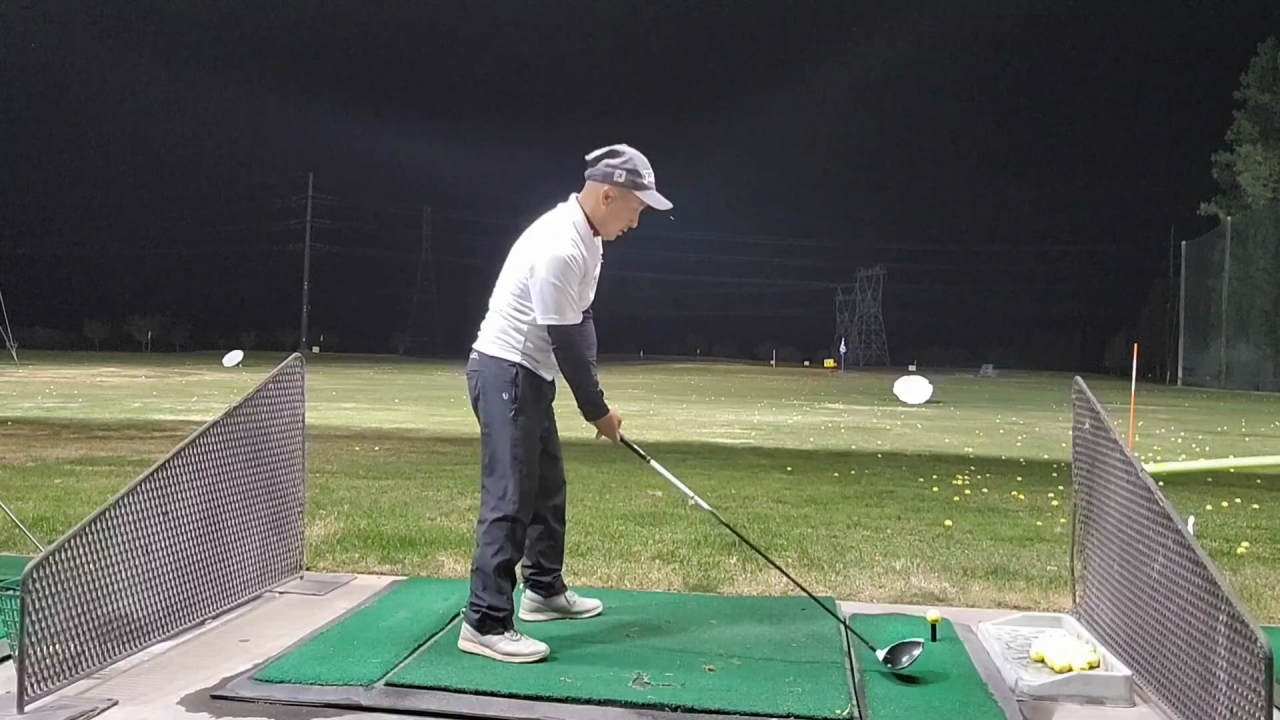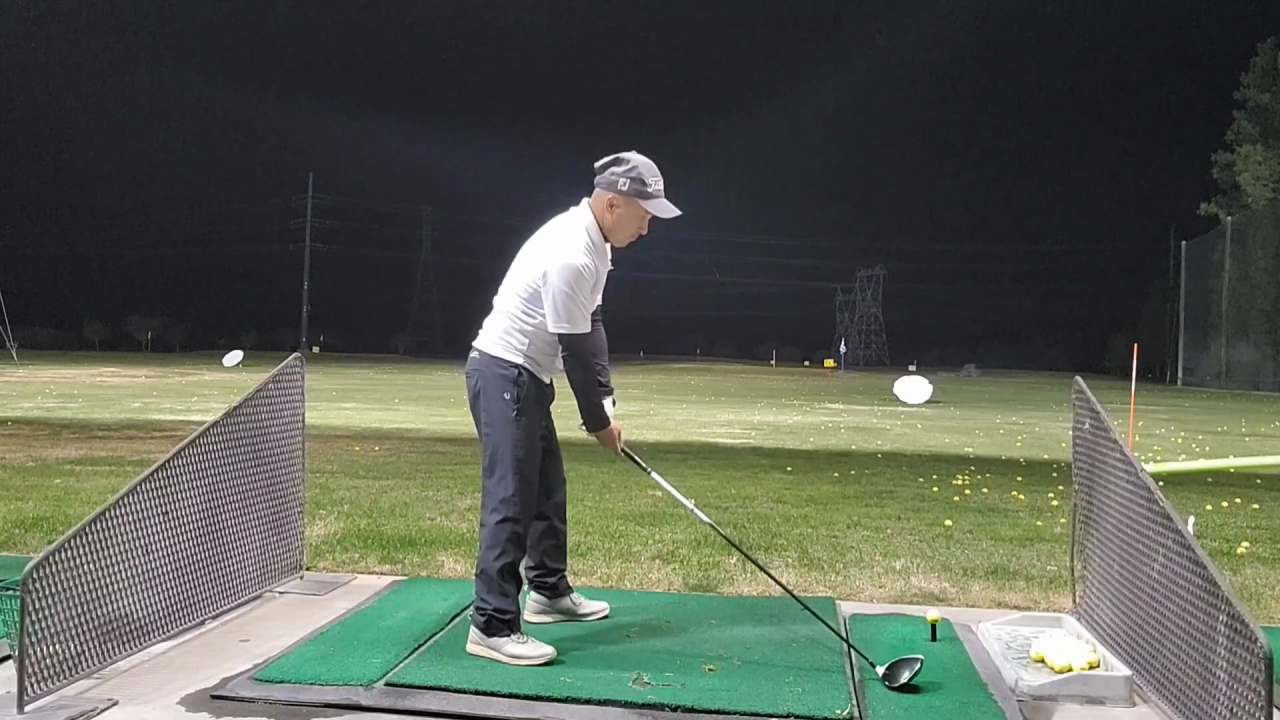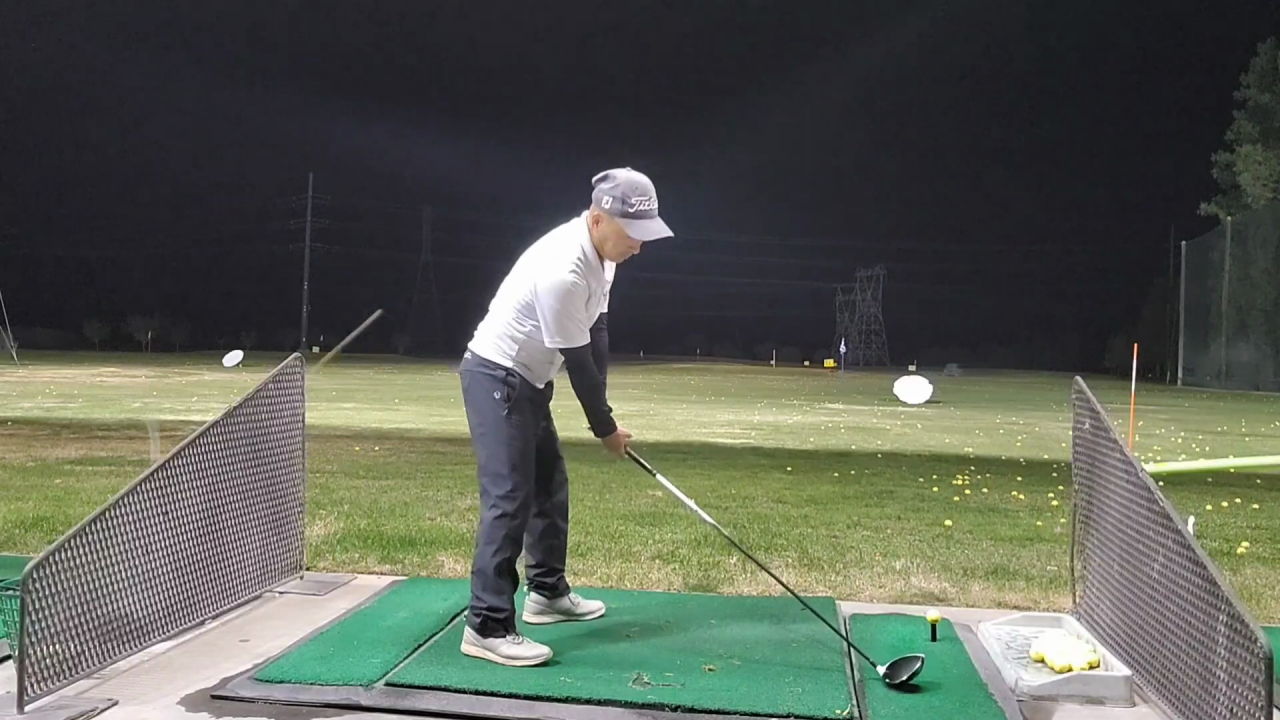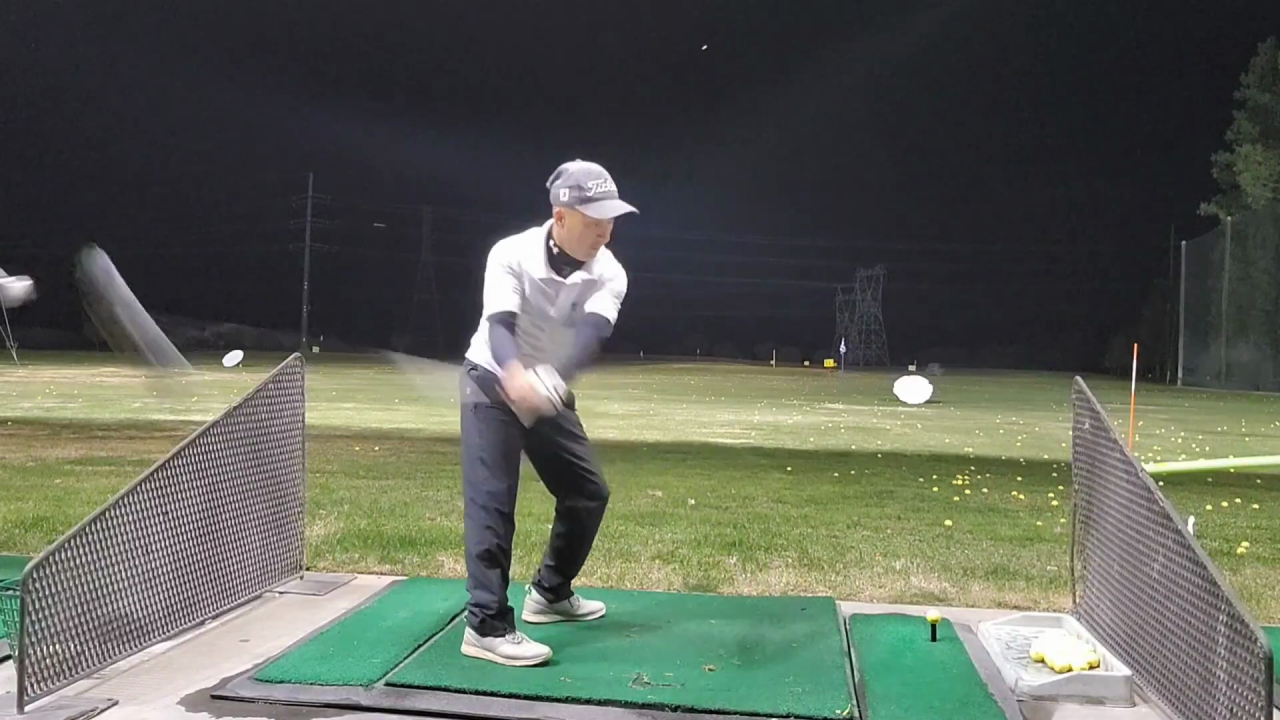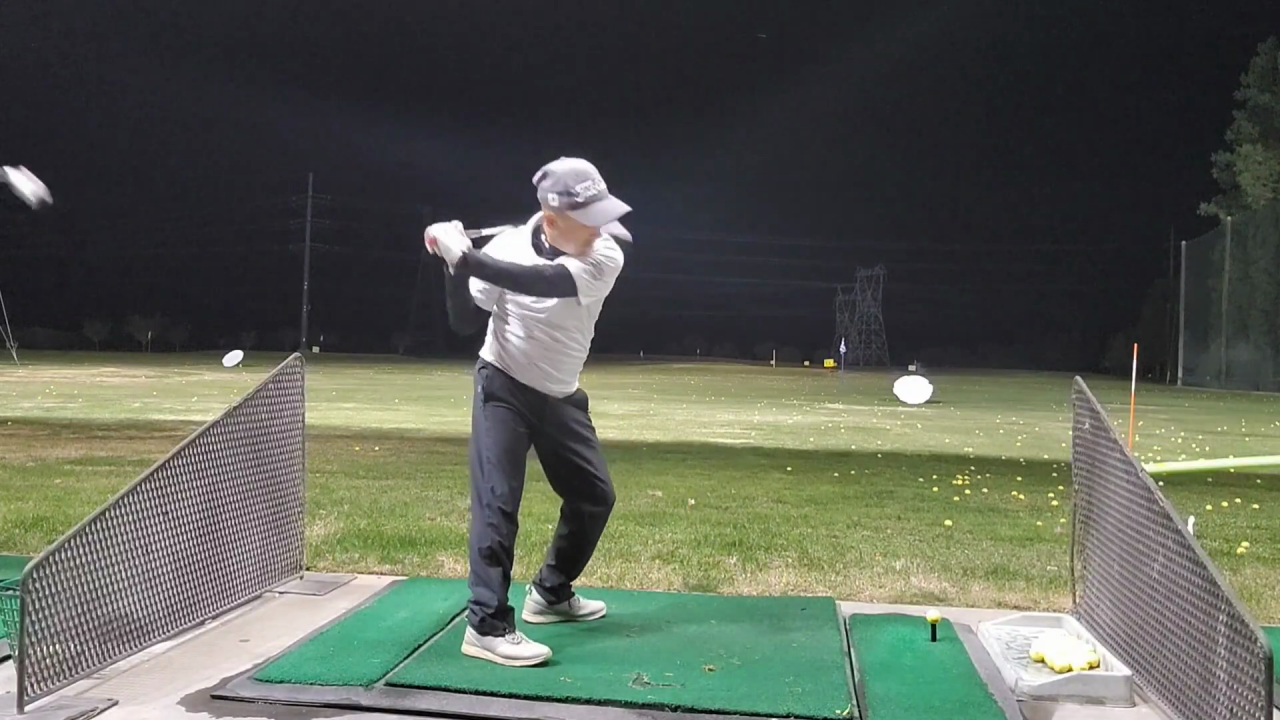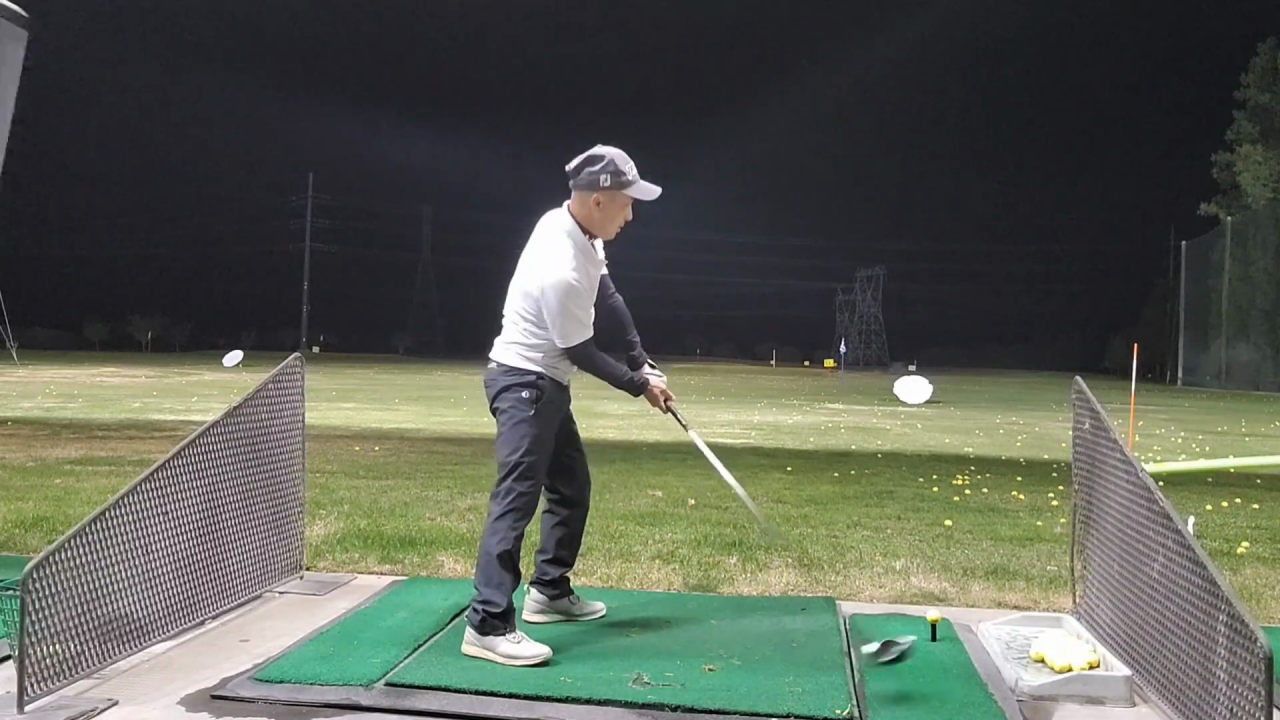
dt=0.7s
person 1, frame 1
left shoulder: (585, 238)
right shoulder: (559, 247)
left elbow: (580, 324)
right elbow: (565, 340)
left wrist: (596, 399)
right wrist: (597, 410)
left hip: (529, 374)
right hip: (506, 372)
left knee: (547, 486)
right knee: (511, 494)
left ankle: (544, 589)
right ankle: (485, 622)
person 1, frame 2
left shoulder: (593, 241)
right shoulder: (570, 256)
left elbow: (591, 328)
right elbow: (575, 349)
left wrist: (606, 399)
right wrist: (597, 422)
left hip: (526, 375)
right hip: (503, 374)
left knee: (548, 487)
right knee: (511, 497)
left ankle: (548, 591)
right ankle: (492, 625)
person 1, frame 3
left shoulder: (597, 251)
right shoulder: (563, 271)
left elbow: (593, 337)
right elbow: (577, 360)
left wrist: (604, 412)
right wrist: (605, 427)
left hip: (526, 379)
right hip: (496, 376)
left knee: (549, 484)
right knee: (509, 496)
left ankle: (547, 591)
right ankle: (487, 626)
person 1, frame 4
left shoulder: (609, 274)
right shoulder: (511, 254)
left elbow: (592, 335)
right elbow: (501, 329)
left wrist: (550, 380)
right wrist: (513, 375)
left hip: (550, 394)
right hip: (492, 385)
left knee: (588, 492)
right knee: (492, 499)
left ankle: (550, 592)
right ankle: (487, 626)
person 1, frame 5
left shoulder: (606, 256)
right shoulder: (506, 246)
left elbow: (541, 281)
right elbow: (466, 322)
left wrist: (465, 255)
right wrist: (456, 265)
left hip: (562, 396)
right hip: (503, 386)
left knee: (595, 496)
right knee: (497, 499)
left ankle: (551, 592)
right ankle: (488, 625)
person 1, frame 6
left shoulder: (567, 226)
right shoulder: (563, 271)
left elbow: (607, 298)
right elbow: (581, 353)
left wrist: (643, 363)
right wrist: (639, 386)
left hip: (541, 381)
right hip: (524, 382)
left knee: (571, 486)
right knee: (517, 495)
left ankle: (549, 591)
right ankle: (487, 625)
